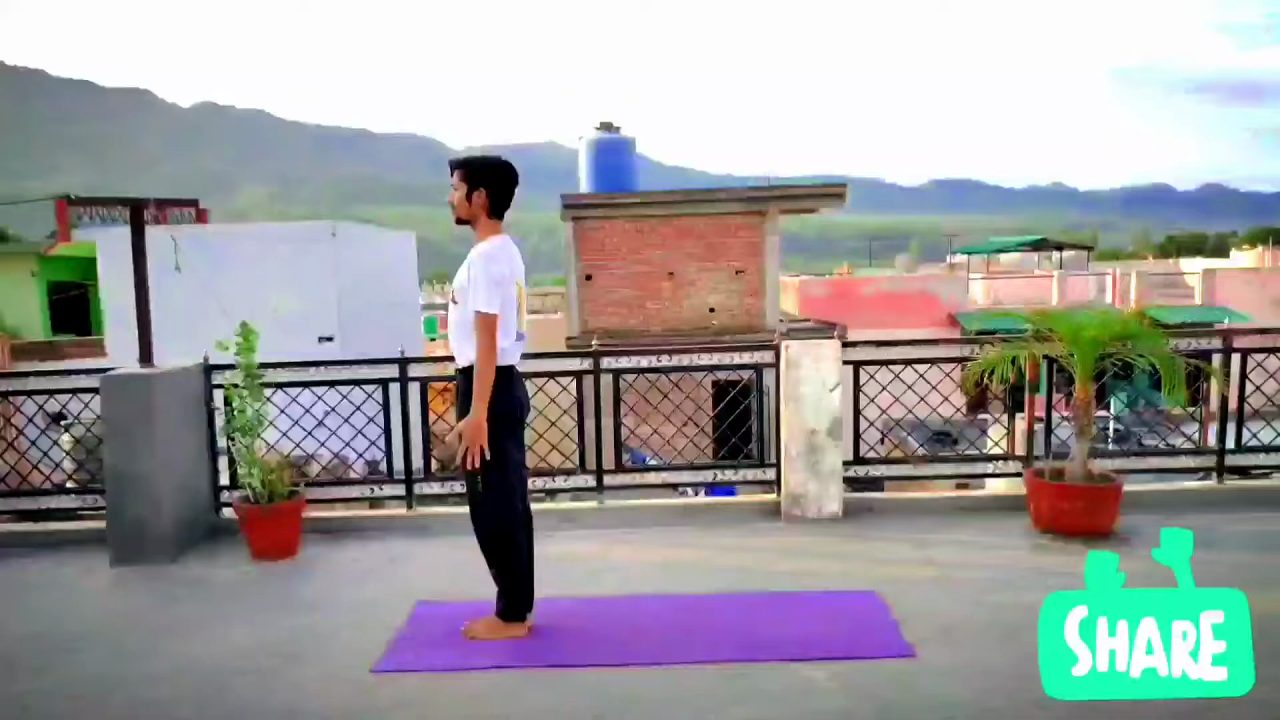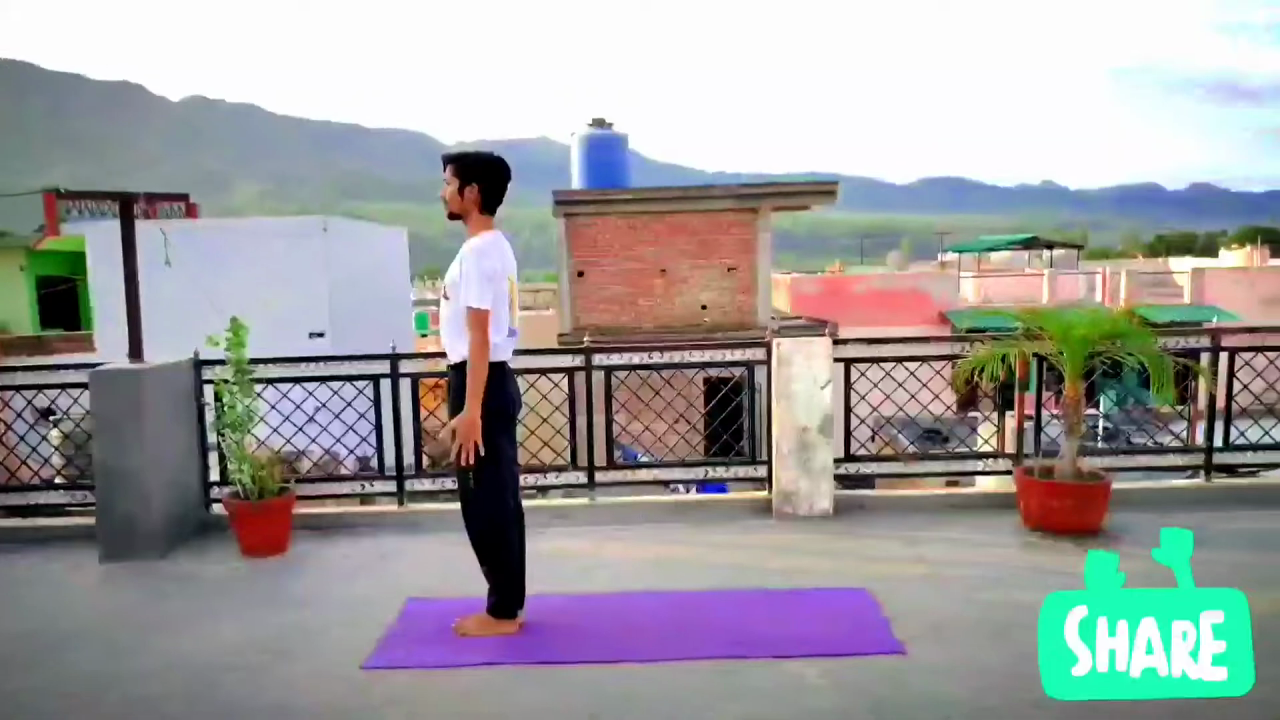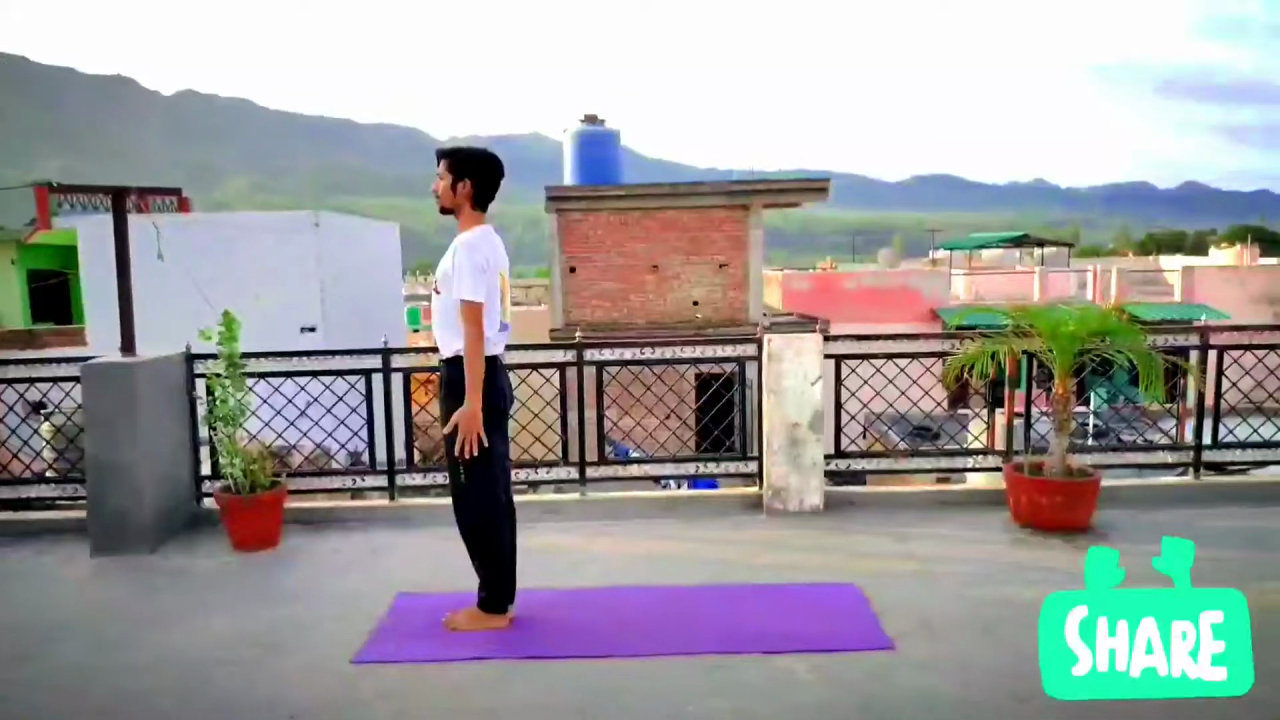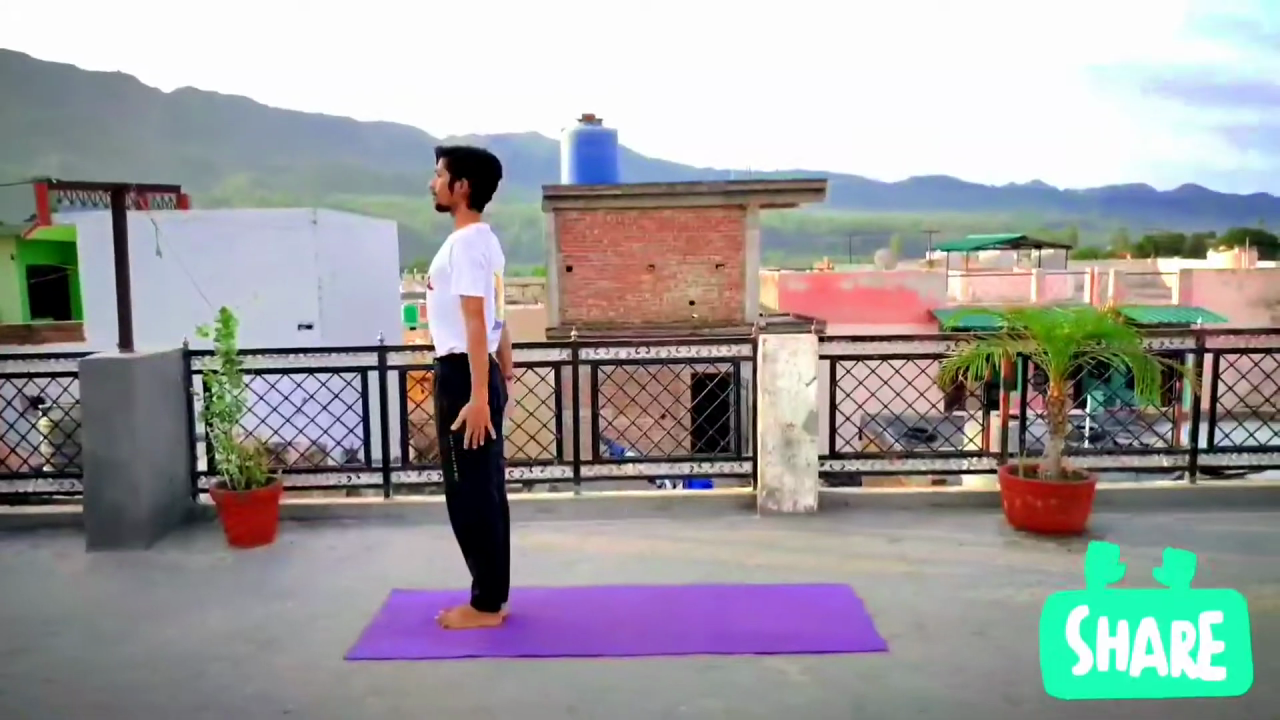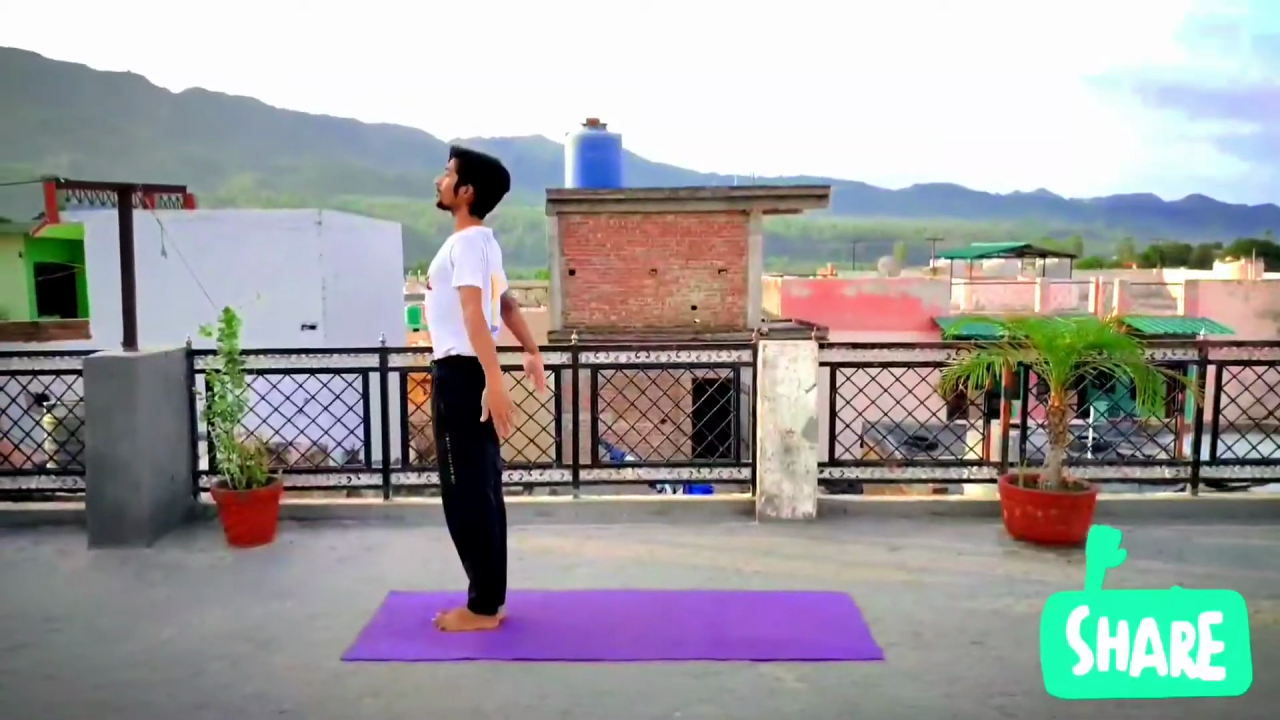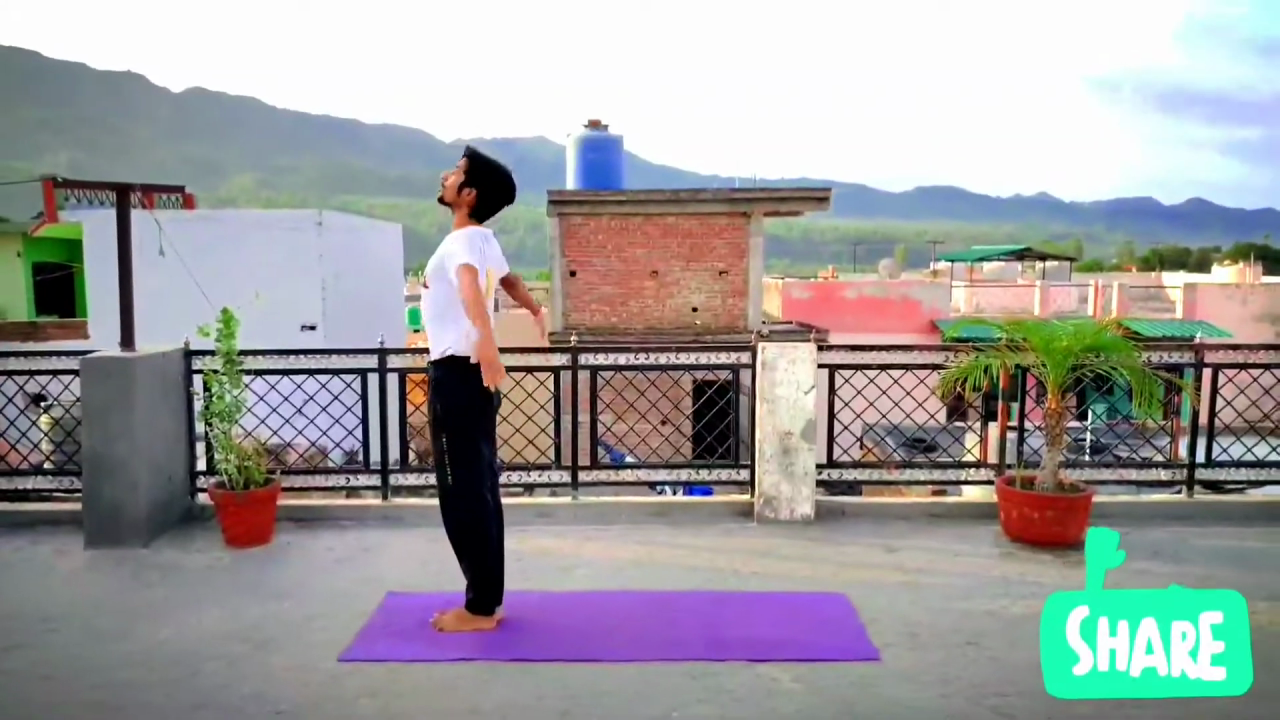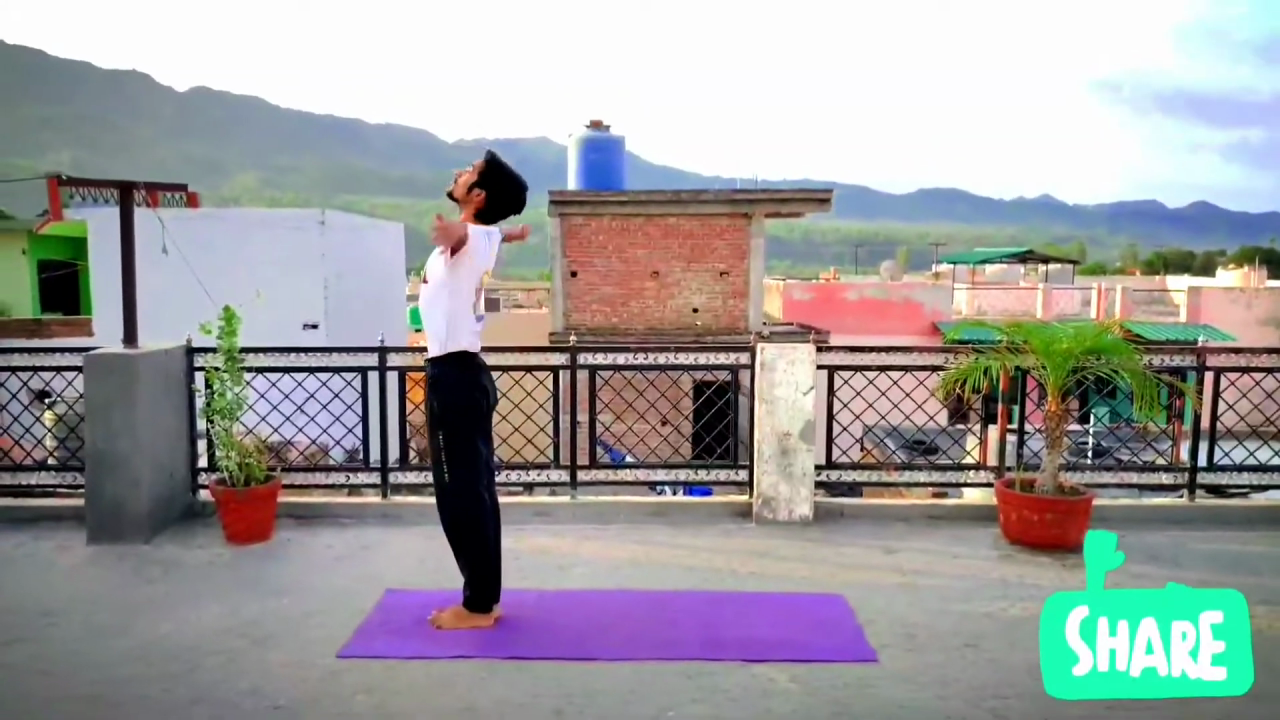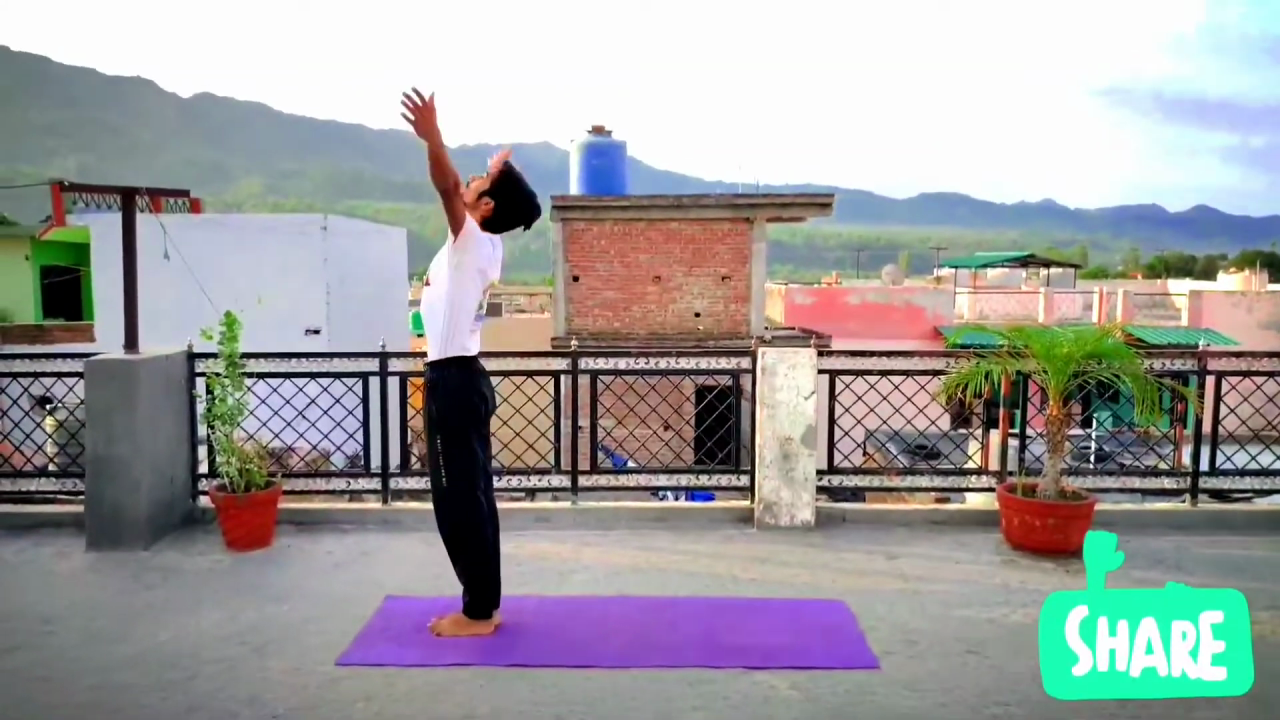
dt=0.1s
person 1, frame 1
left shoulder: (486, 257)
right shoulder: (504, 250)
left elbow: (487, 340)
left wrist: (477, 413)
left hip: (490, 389)
right hip: (504, 384)
left knee: (495, 505)
right knee: (507, 502)
left ankle: (512, 616)
right ankle: (516, 606)
person 1, frame 2
left shoulder: (477, 252)
right shoulder: (496, 246)
left elbow: (479, 336)
left wrist: (471, 410)
left hip: (480, 385)
right hip: (496, 380)
left knee: (486, 501)
right knee: (498, 499)
left ankle: (502, 613)
right ankle: (507, 603)
person 1, frame 3
left shoulder: (469, 246)
right shoulder: (487, 240)
left elbow: (474, 329)
left wrist: (470, 402)
left hip: (469, 377)
right hip: (483, 378)
left knee: (477, 496)
right knee: (489, 493)
left ankle: (492, 607)
right ankle: (497, 597)
person 1, frame 4
left shoulder: (464, 243)
right shoulder: (483, 238)
left elbow: (475, 324)
right elbow: (495, 319)
left wrist: (479, 396)
right wrist: (504, 371)
left hip: (462, 375)
right hip: (475, 374)
left knee: (470, 494)
right knee: (483, 491)
left ankle: (485, 605)
right ankle: (491, 595)
person 1, frame 5
left shoulder: (465, 243)
right shoulder: (483, 241)
left elbow: (475, 312)
right elbow: (509, 306)
left wrist: (493, 380)
right wrist: (530, 350)
left hip: (461, 377)
right hip: (466, 375)
left knee: (468, 496)
right knee: (479, 493)
left ankle: (482, 607)
right ankle: (488, 596)
person 1, frame 6
left shoulder: (462, 240)
right shoulder: (484, 240)
left elbow: (473, 291)
right elbow: (511, 282)
left wrist: (484, 337)
right wrist: (535, 309)
left hip: (457, 377)
right hip: (464, 374)
left knee: (465, 497)
right knee: (476, 494)
left ankle: (480, 608)
right ankle: (485, 598)
person 1, frame 7
left shoulder: (467, 244)
right shoulder: (481, 234)
left elbow: (458, 238)
right elbow: (490, 233)
left wrist: (451, 233)
right wrist: (514, 230)
left hip: (454, 377)
right hip: (467, 374)
left knee: (463, 495)
right knee: (474, 494)
left ankle: (478, 605)
right ankle: (484, 597)
person 1, frame 8
left shoulder: (471, 239)
right shoulder: (487, 244)
left elbow: (452, 198)
right elbow: (469, 196)
left wrist: (434, 137)
right wrist: (502, 171)
left hip: (452, 382)
right hip: (464, 379)
left knee: (460, 501)
right knee: (472, 496)
left ankle: (477, 613)
right ankle: (483, 603)
